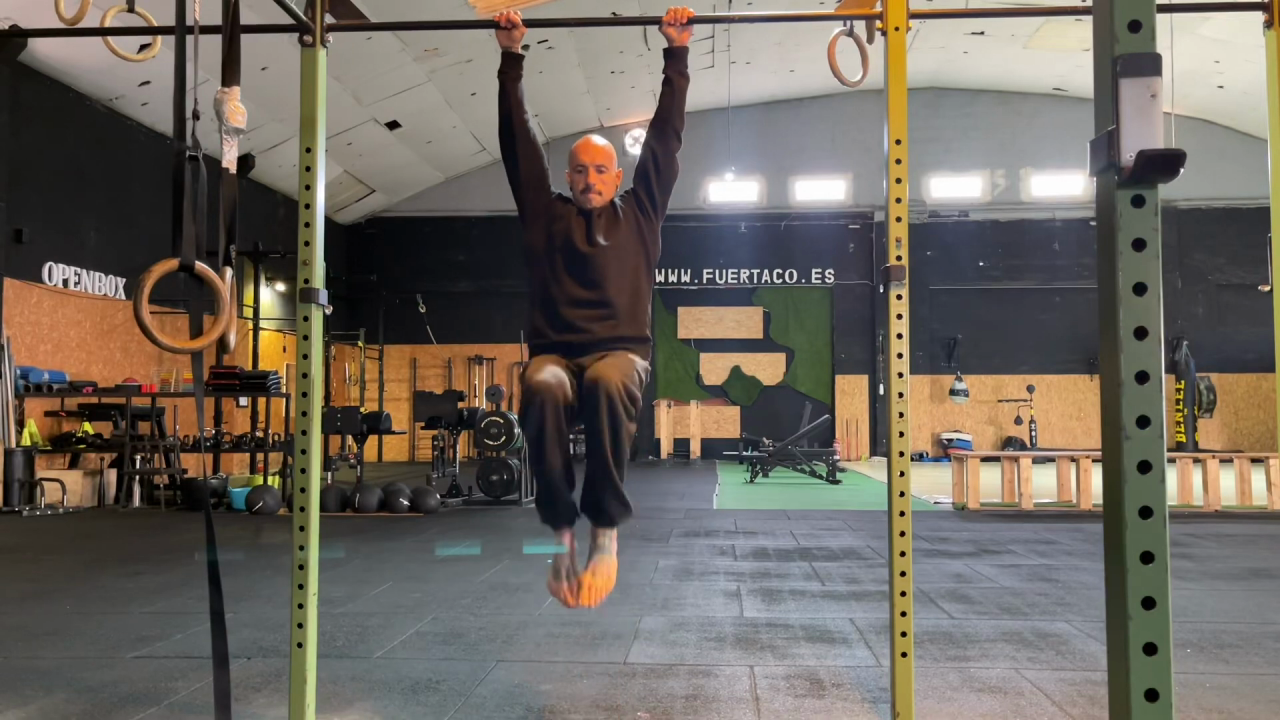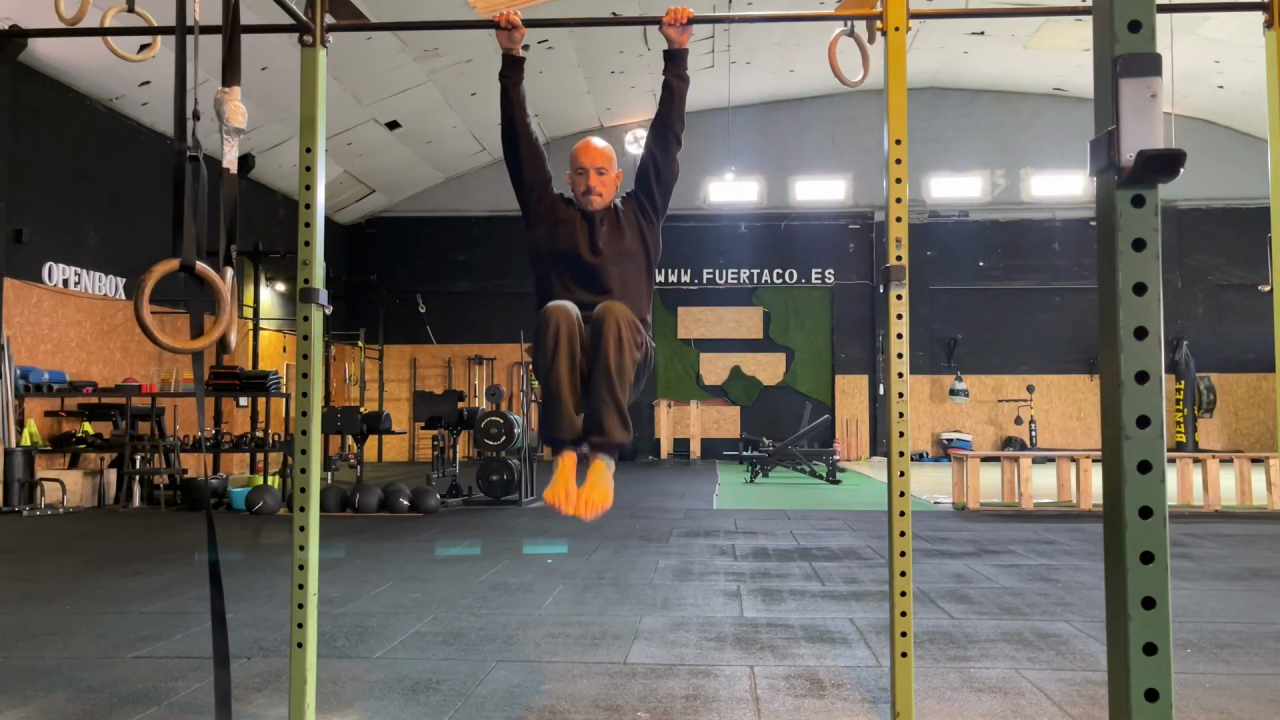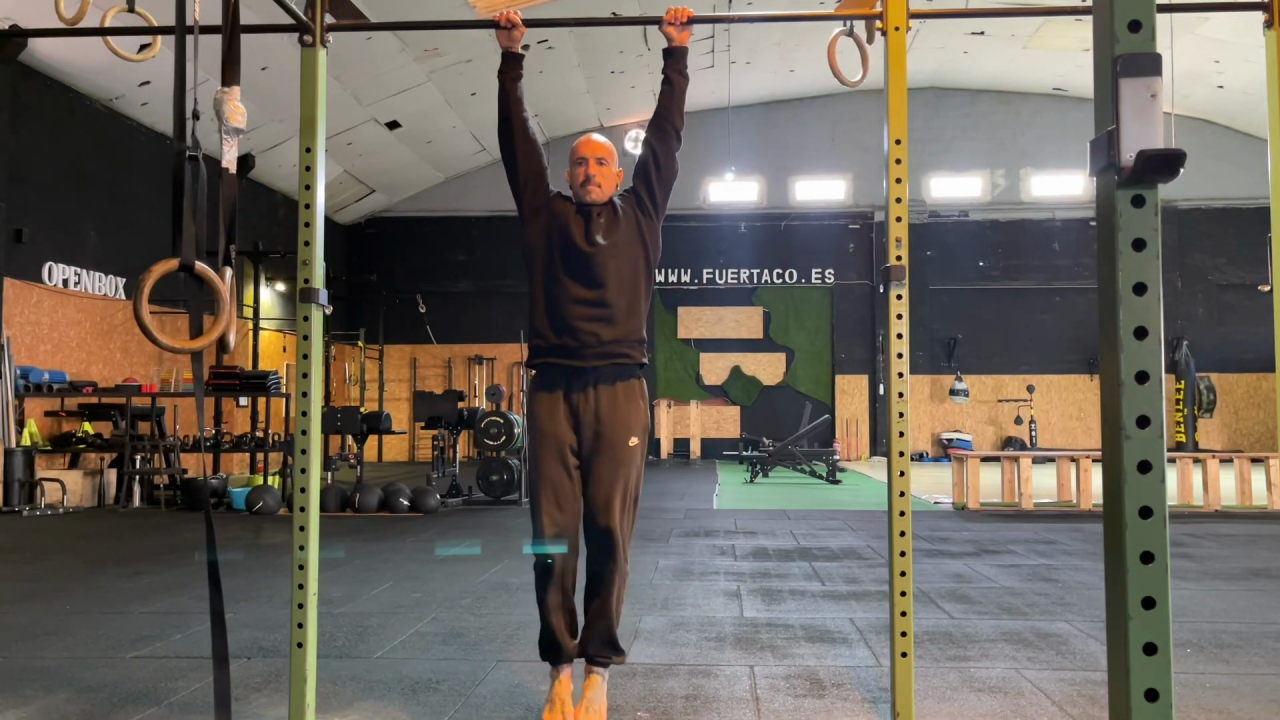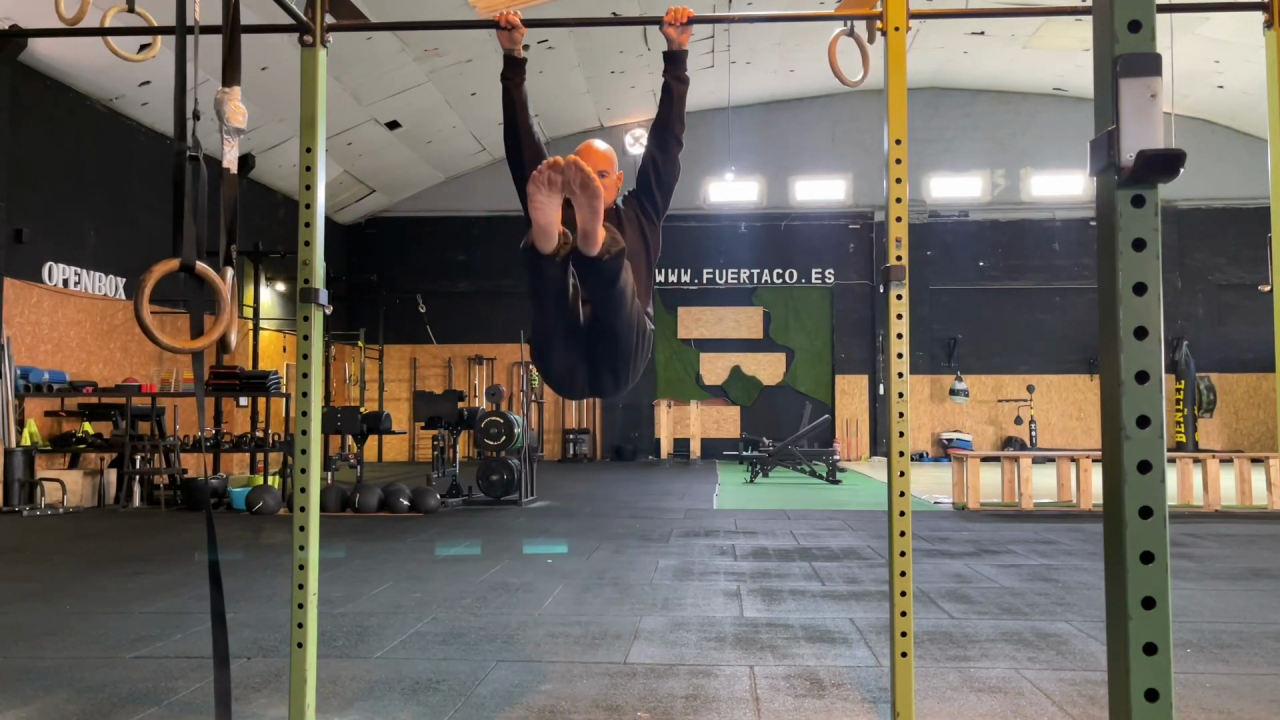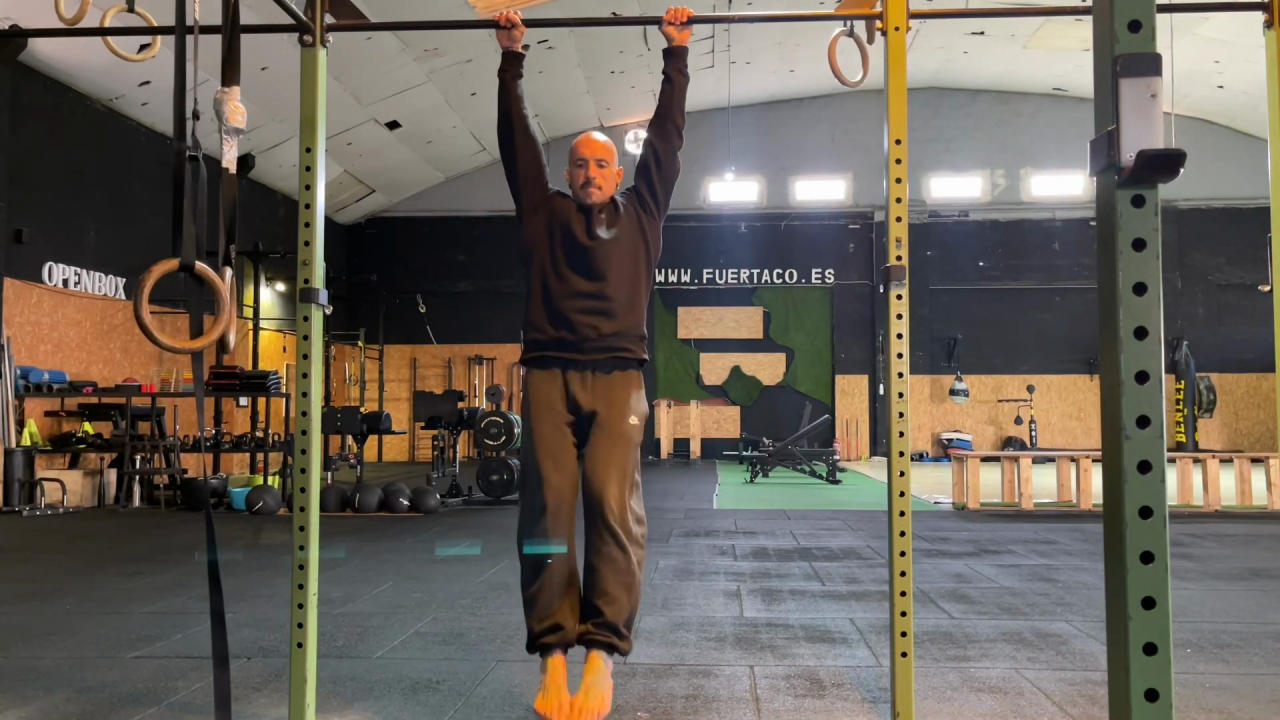
dt=0.7s
person 1, frame 1
left shoulder: (638, 215)
right shoulder: (546, 213)
left elbow: (663, 138)
right elbow: (519, 143)
left wrist: (677, 56)
right wrist: (511, 57)
left hip: (620, 361)
right hip: (557, 360)
left knee: (606, 381)
right knee: (542, 389)
left ankle: (605, 529)
right ankle: (562, 530)
person 1, frame 2
left shoulder: (639, 214)
right shoulder: (549, 213)
left elbow: (665, 140)
right elbow: (520, 143)
left wrist: (677, 53)
right wrist: (512, 58)
left hip: (620, 364)
right hip: (567, 363)
left knee: (613, 314)
right knee: (559, 314)
left ankle: (603, 458)
right ankle: (566, 454)
person 1, frame 3
left shoulder: (639, 212)
right shoulder: (545, 212)
left elbow: (665, 136)
right elbow: (517, 138)
left hip: (619, 386)
right hip: (554, 385)
left knee: (609, 529)
right knee: (553, 530)
person 1, frame 4
left shoulder: (640, 214)
right shoulder: (555, 210)
left elbow: (666, 141)
right elbow: (521, 143)
left wrist: (676, 54)
right wrist: (513, 58)
left hip: (620, 352)
right hip: (562, 359)
left knee: (609, 280)
right knee: (553, 279)
left ankle: (593, 245)
right ankle: (548, 240)
person 1, frame 5
left shoulder: (640, 211)
right shoulder: (545, 212)
left elbow: (667, 138)
right elbow: (516, 141)
right wrist: (511, 60)
left hip: (617, 377)
right hip: (549, 375)
left knee: (614, 505)
right knee: (547, 512)
left ankle: (601, 656)
right ankle: (553, 659)
